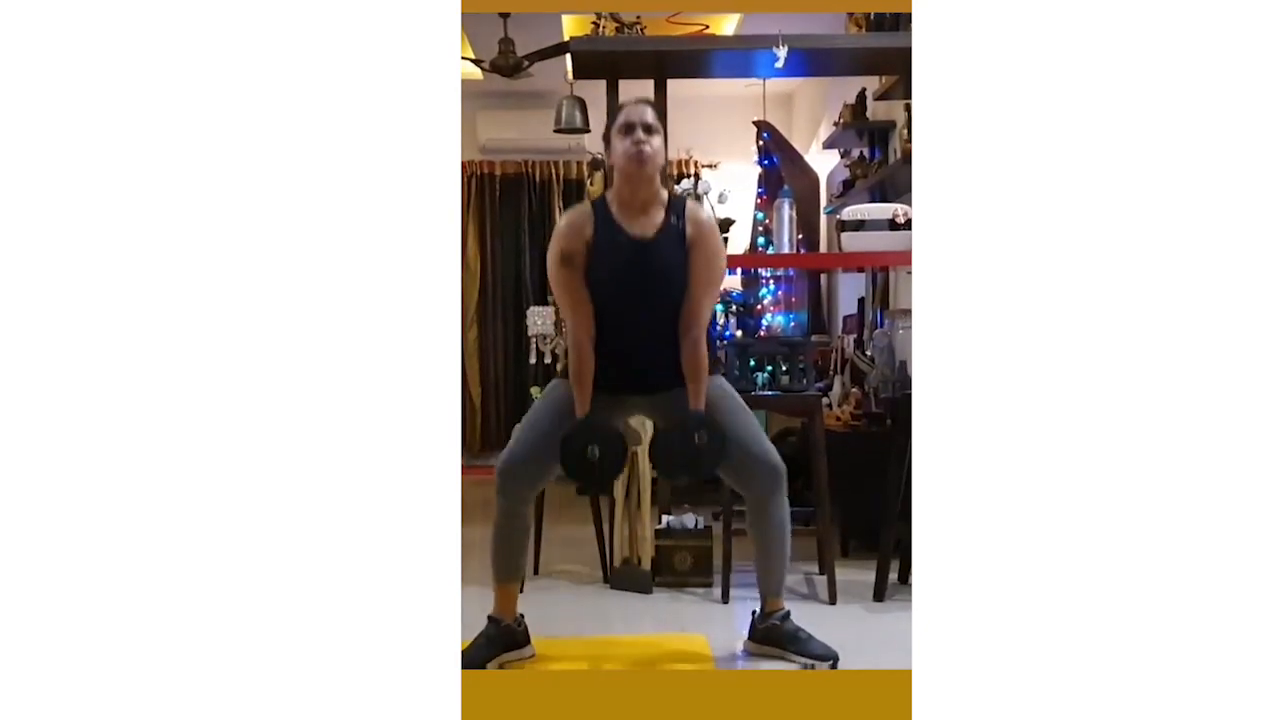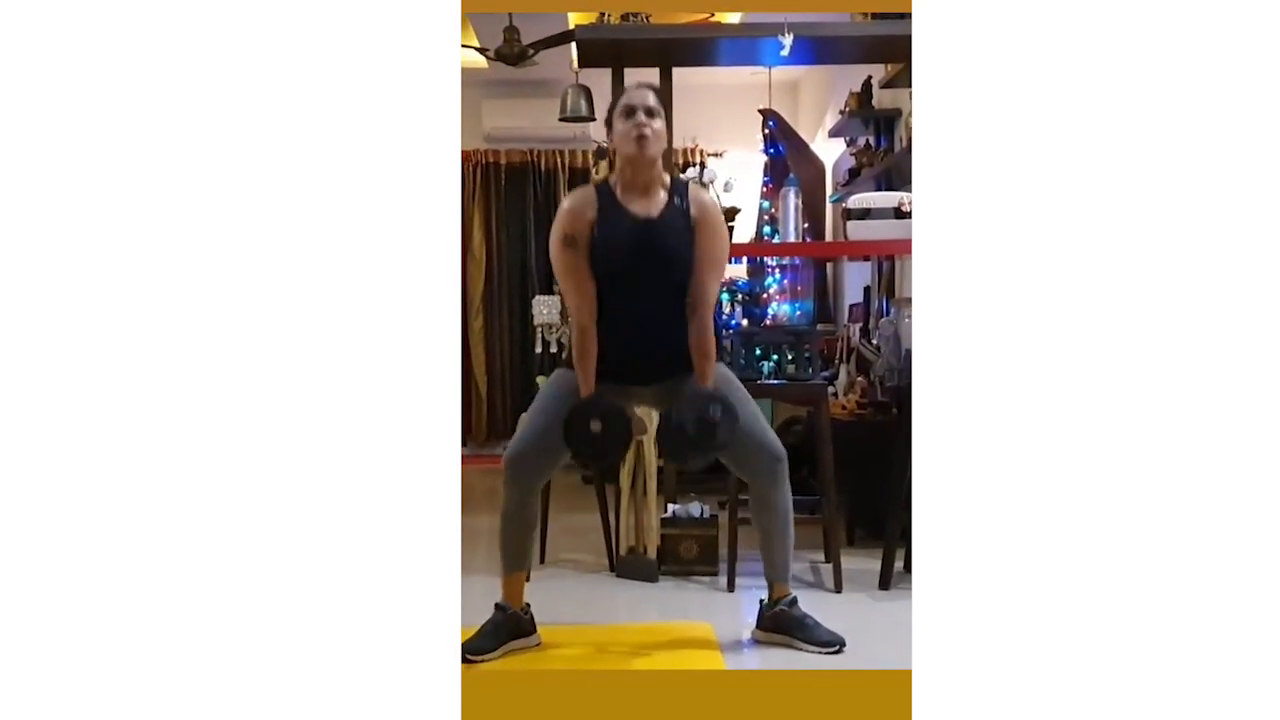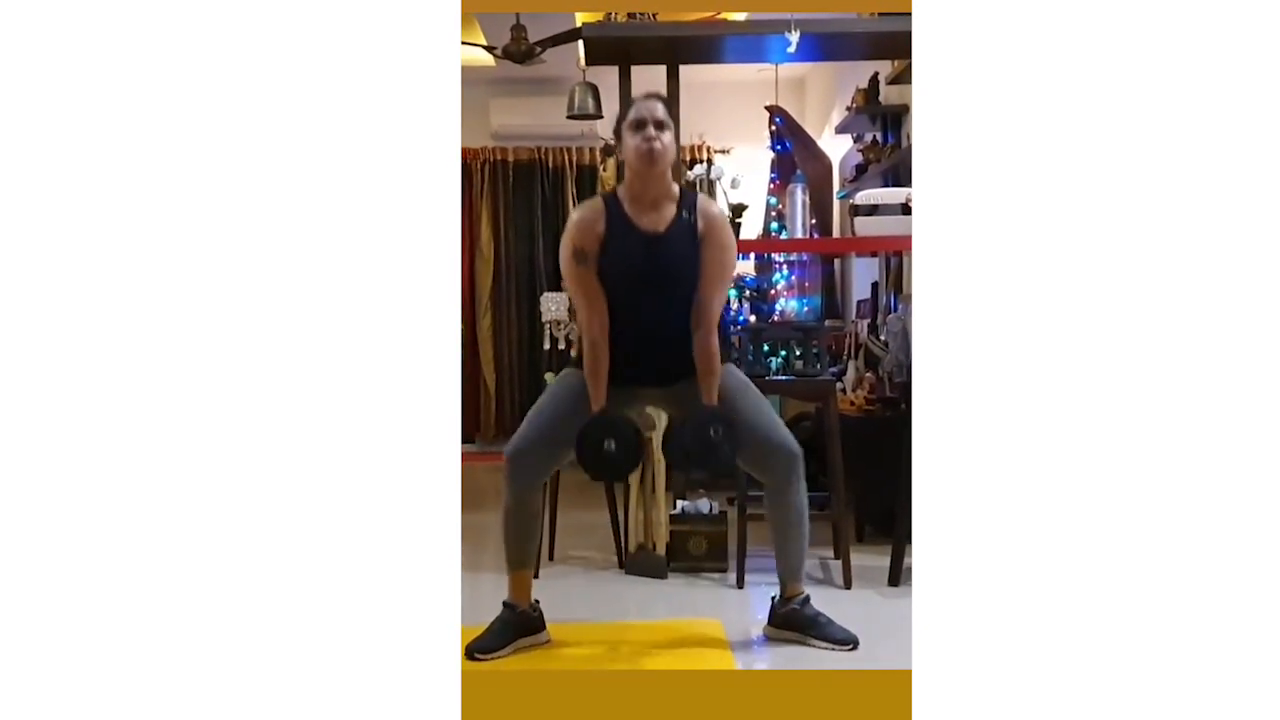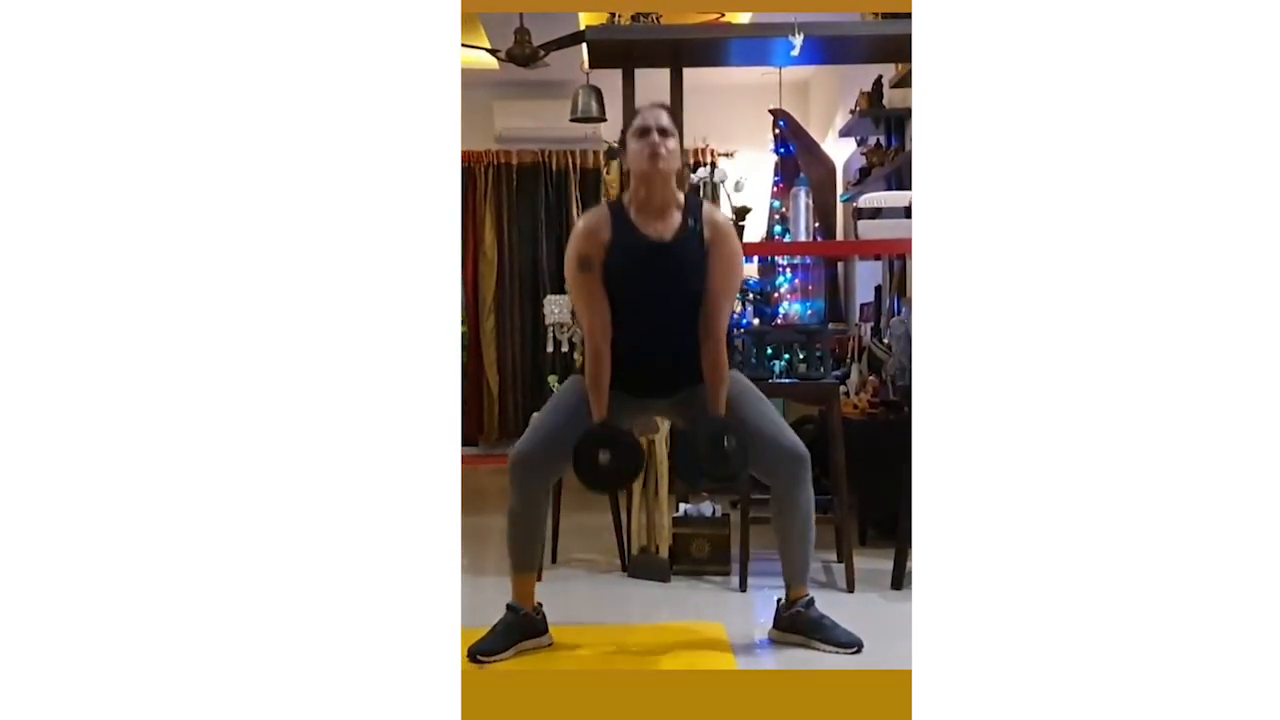
dt=1s
person 1, frame 1
left shoulder: (697, 225)
right shoulder: (578, 227)
left elbow: (694, 331)
right elbow: (580, 337)
left wrist: (697, 417)
right wrist: (582, 421)
left hip: (676, 379)
right hip: (601, 379)
left knee: (767, 475)
right knee: (513, 475)
left ankle: (771, 621)
right ankle: (506, 627)
person 1, frame 2
left shoulder: (700, 206)
right shoulder: (580, 209)
left elbow: (702, 310)
right elbow: (583, 316)
left wrist: (705, 394)
right wrist: (587, 399)
left hip: (681, 367)
right hip: (603, 368)
left knee: (768, 459)
right knee: (521, 465)
left ankle: (779, 607)
right ankle: (513, 614)
person 1, frame 3
left shoulder: (707, 219)
right shoulder: (589, 221)
left elbow: (705, 325)
right elbow: (594, 330)
left wrist: (710, 410)
right wrist: (599, 416)
left hip: (687, 370)
right hip: (613, 370)
left knee: (784, 458)
right knee: (521, 461)
left ankle: (791, 606)
right ankle: (522, 612)
person 1, frame 4
left shoulder: (714, 226)
right shoulder: (594, 230)
left elbow: (714, 329)
right elbow: (597, 337)
left wrist: (717, 416)
right wrist: (599, 423)
left hip: (694, 378)
right hip: (619, 380)
left knee: (792, 460)
right knee: (527, 463)
left ankle: (796, 608)
right ankle: (525, 613)
